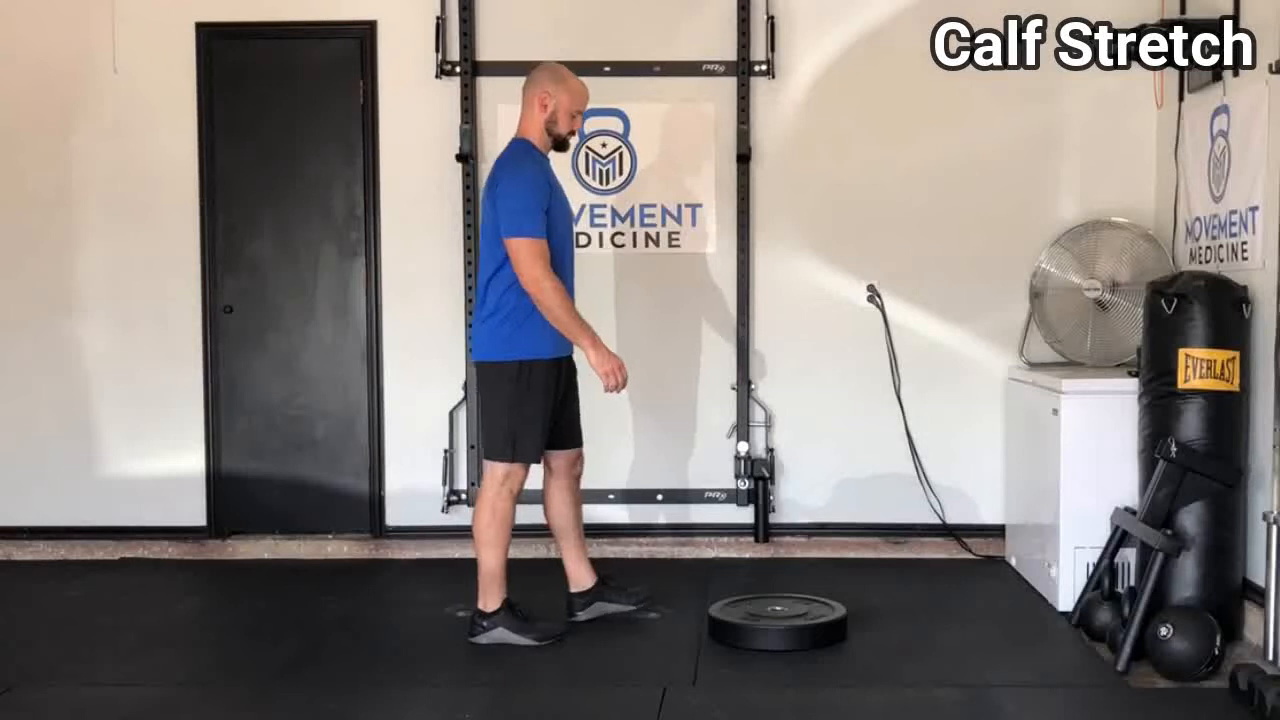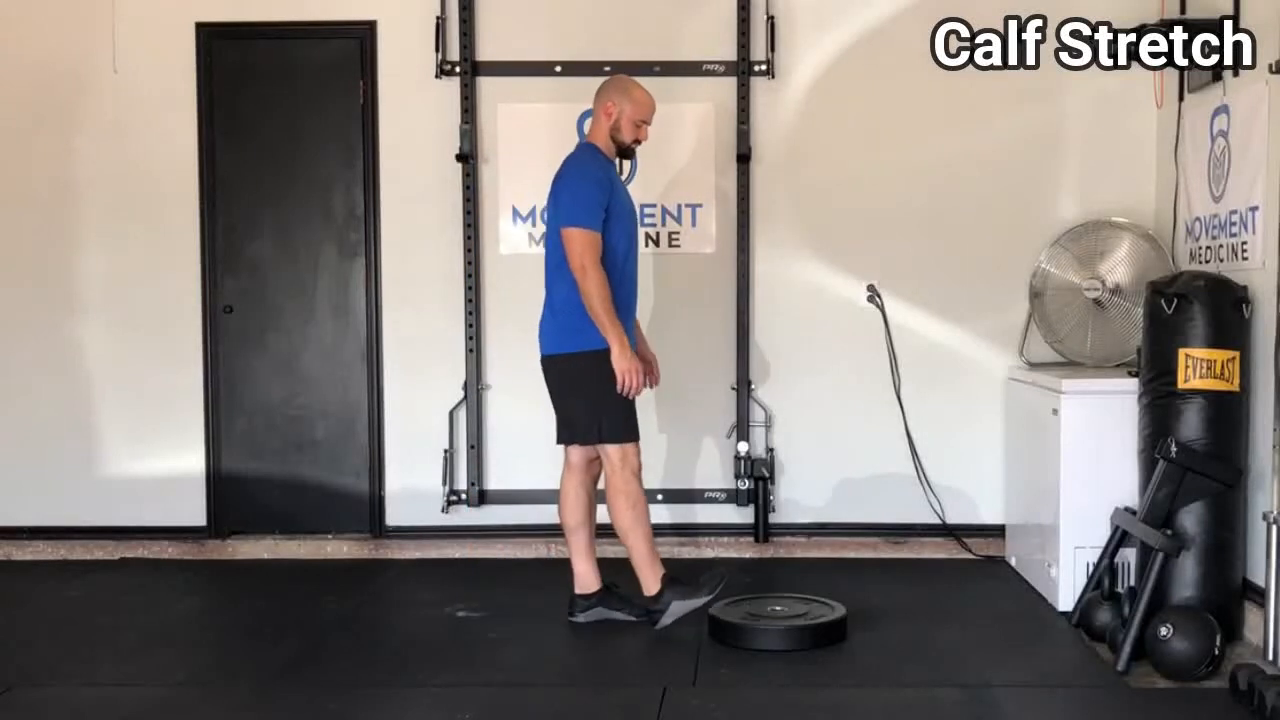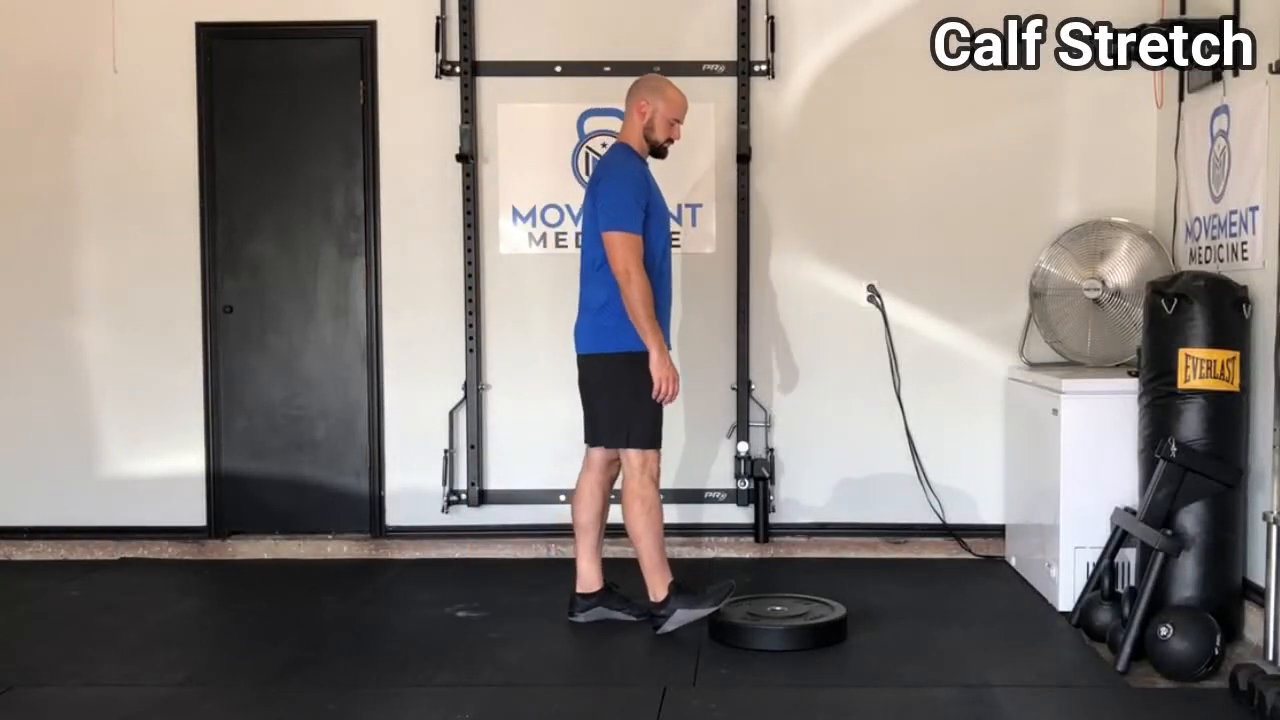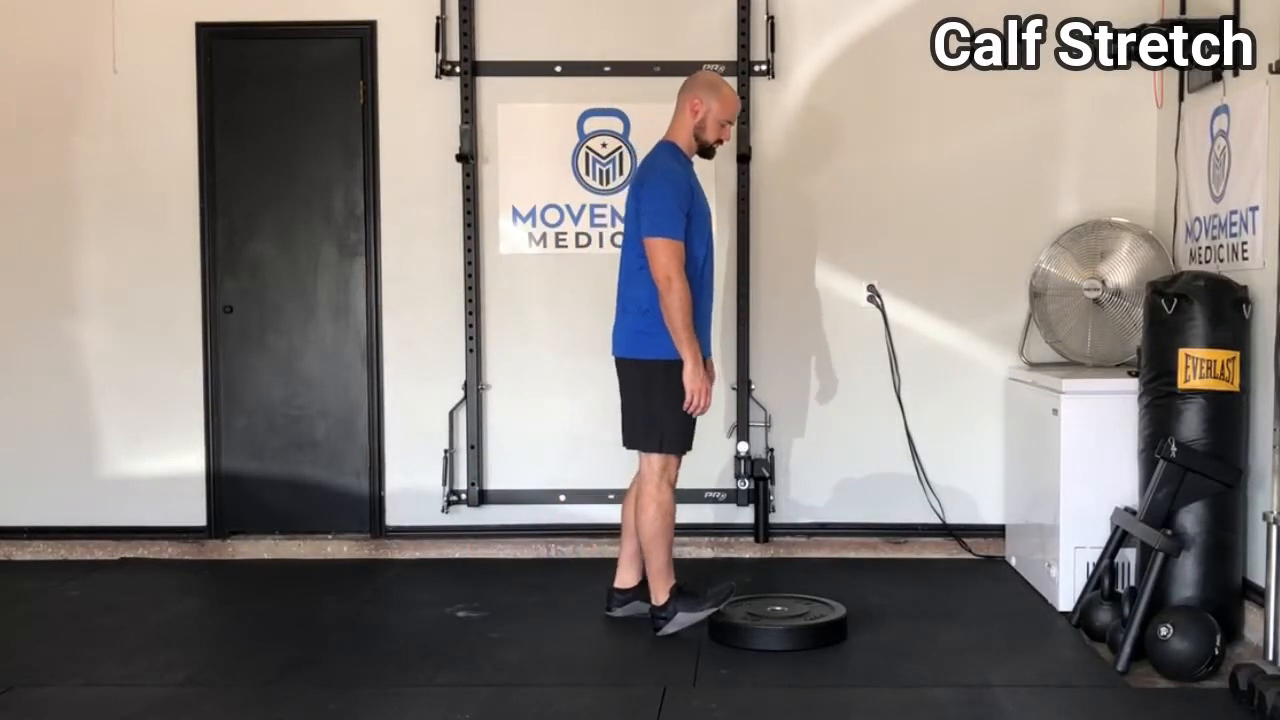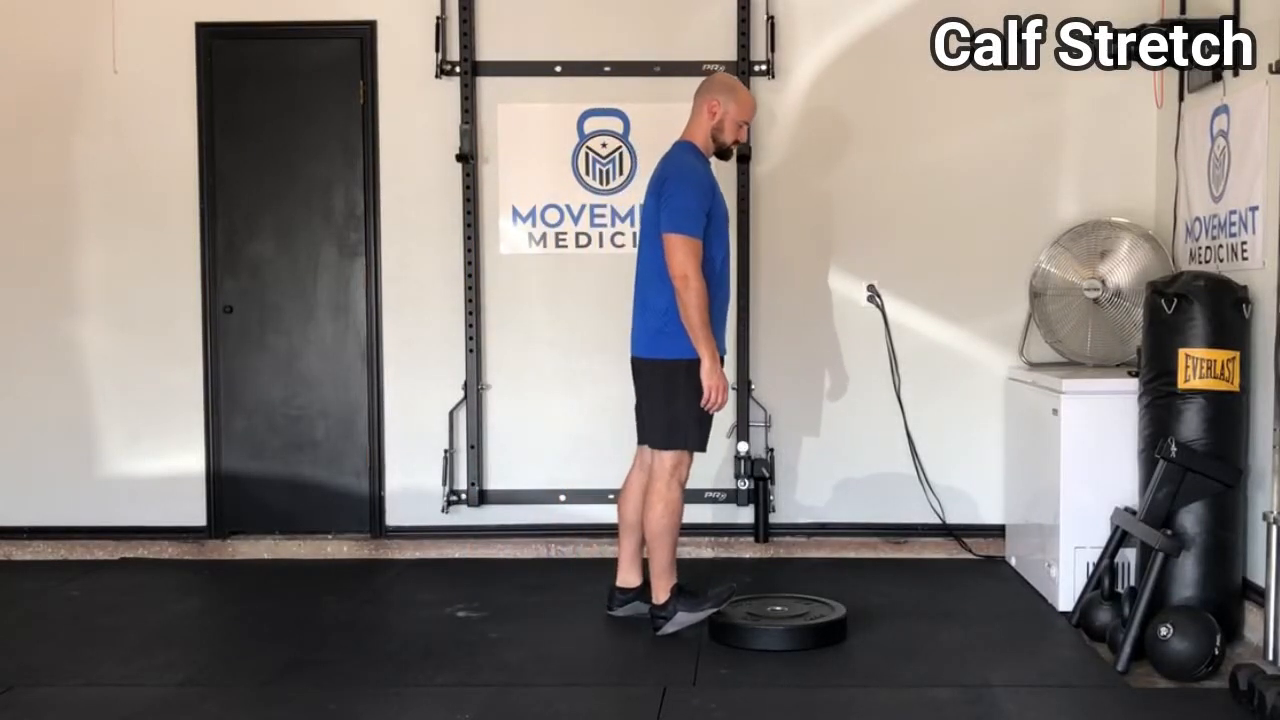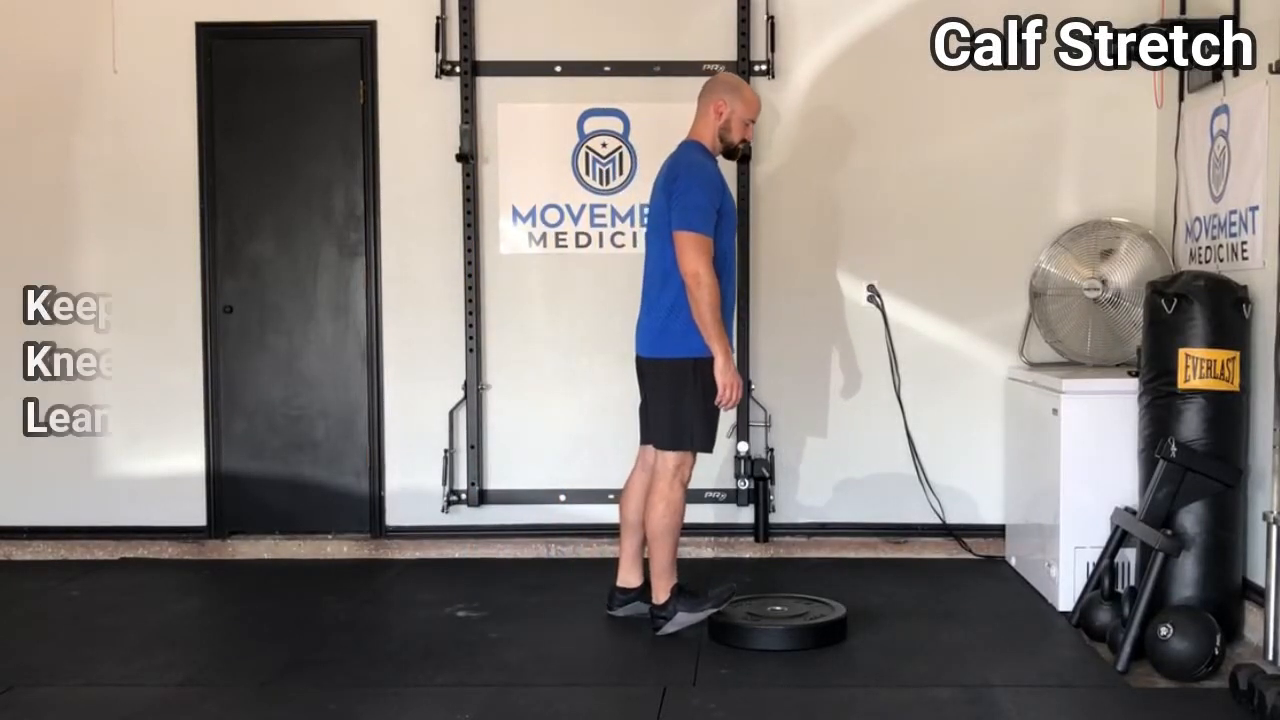
dt=0.7s
person 1, frame 1
left shoulder: (533, 168)
right shoulder: (521, 172)
right elbow: (534, 276)
right wrist: (593, 345)
left hip: (543, 351)
right hip: (517, 353)
left knee: (566, 464)
right knee: (506, 476)
left ankle: (584, 588)
right ankle: (491, 612)
person 1, frame 2
left shoulder: (600, 173)
right shoulder: (584, 172)
right elbow: (584, 266)
left wrist: (638, 342)
right wrist: (618, 344)
left hip: (584, 346)
right hip: (585, 347)
left knee: (583, 461)
right knee: (622, 462)
left ankle: (588, 591)
right ankle: (658, 591)
person 1, frame 3
left shoulder: (626, 171)
right shoulder: (623, 173)
right elbow: (627, 270)
left wrist: (649, 347)
right wrist: (658, 350)
left hip: (610, 346)
right hip: (622, 348)
left knee: (601, 463)
right knee: (641, 468)
left ankle: (589, 590)
right ankle: (664, 597)
person 1, frame 4
left shoulder: (672, 170)
right shoulder: (666, 174)
right elbow: (668, 276)
left wrist: (697, 353)
right wrist: (692, 360)
left hip: (654, 349)
right hip: (659, 352)
left knee: (653, 469)
right knee: (660, 471)
left ankle: (628, 586)
right ankle: (666, 600)
person 1, frame 5
left shoulder: (682, 167)
right shoulder: (688, 174)
right elbow: (685, 274)
left wrist: (701, 353)
right wrist: (710, 358)
left hip: (660, 347)
right hip: (678, 351)
left knee: (649, 464)
right knee: (670, 469)
left ankle: (628, 586)
right ankle: (665, 600)
person 1, frame 6
left shoulder: (683, 166)
right shoulder: (697, 171)
right elbow: (696, 270)
left wrist: (712, 352)
right wrist: (723, 355)
left hip: (663, 344)
right hip: (683, 349)
left knee: (651, 463)
right knee: (672, 469)
left ankle: (628, 585)
right ankle: (665, 600)
